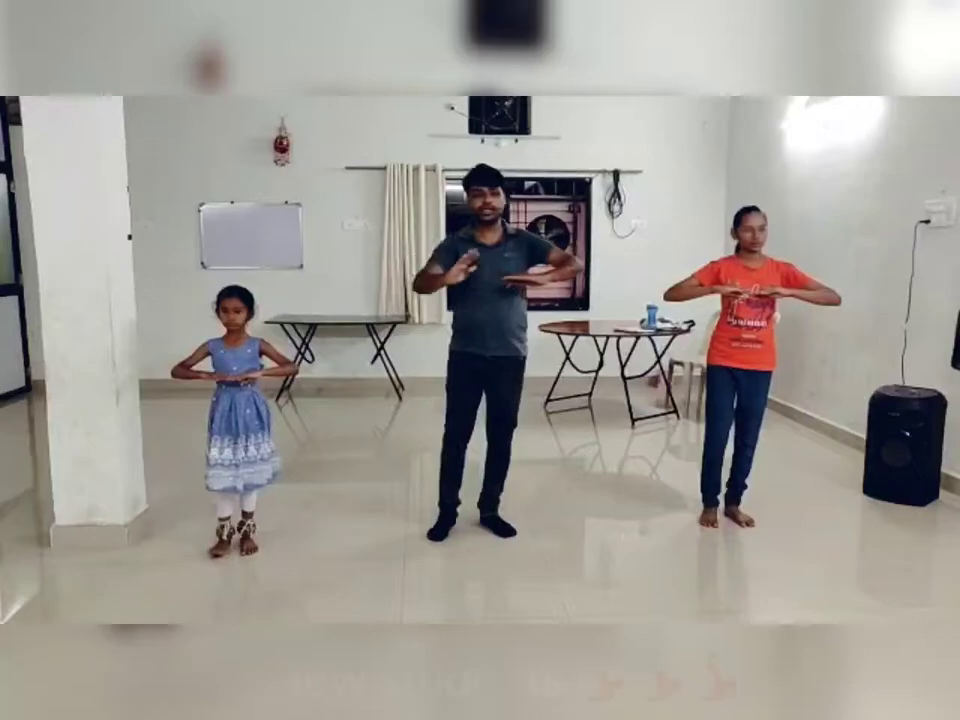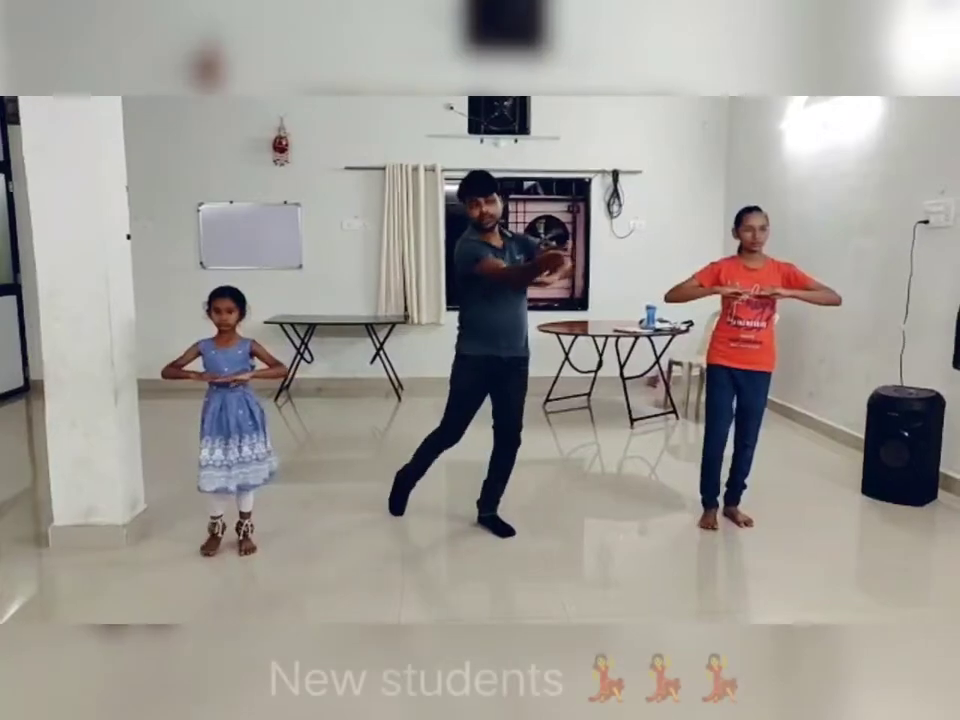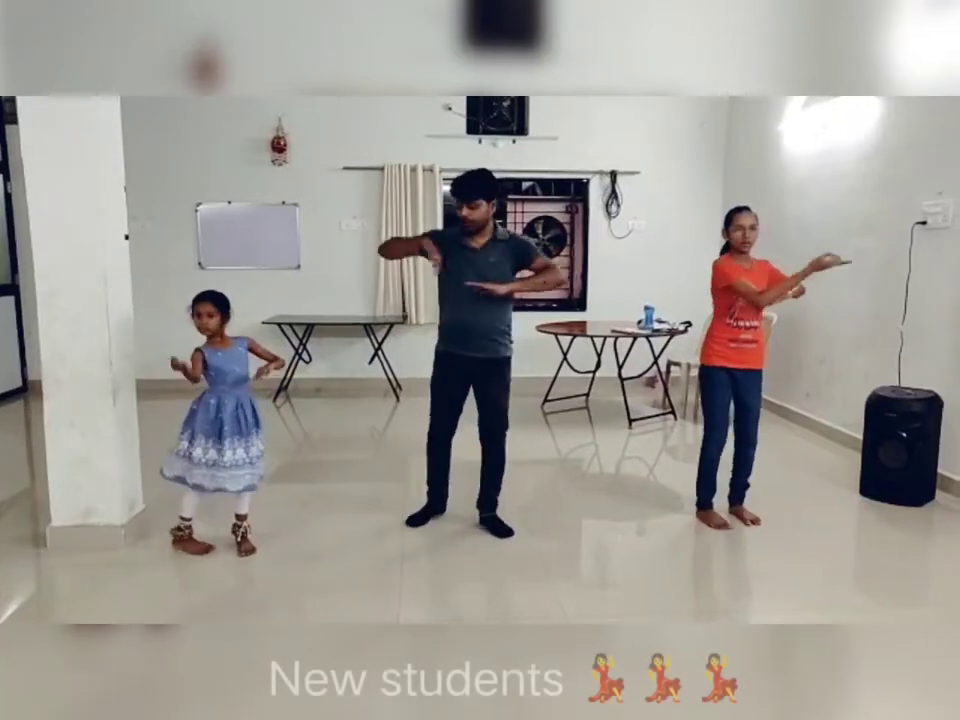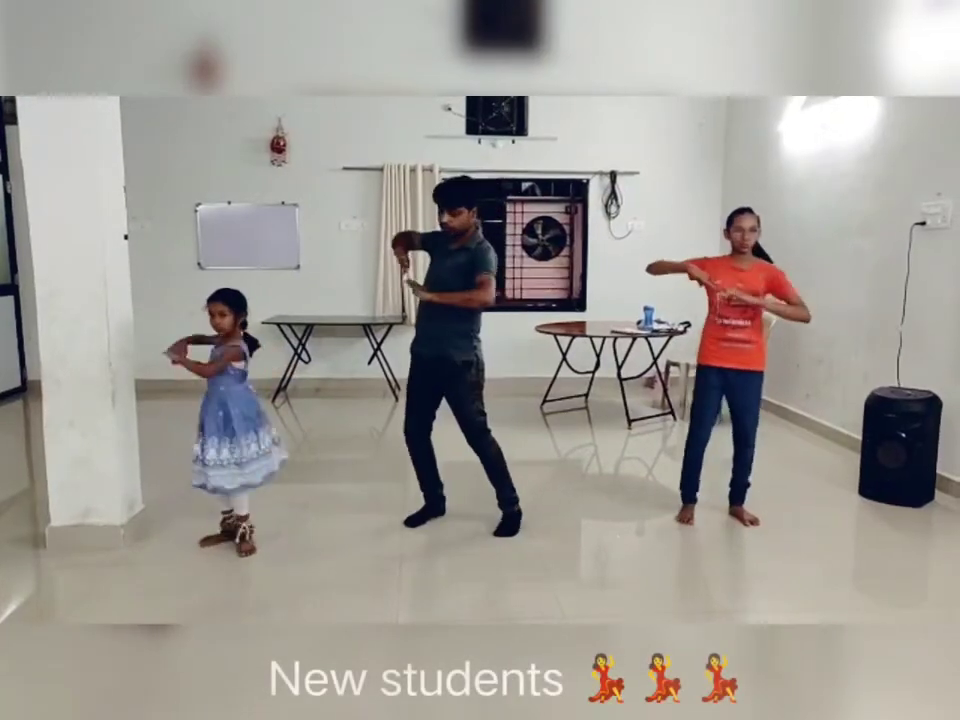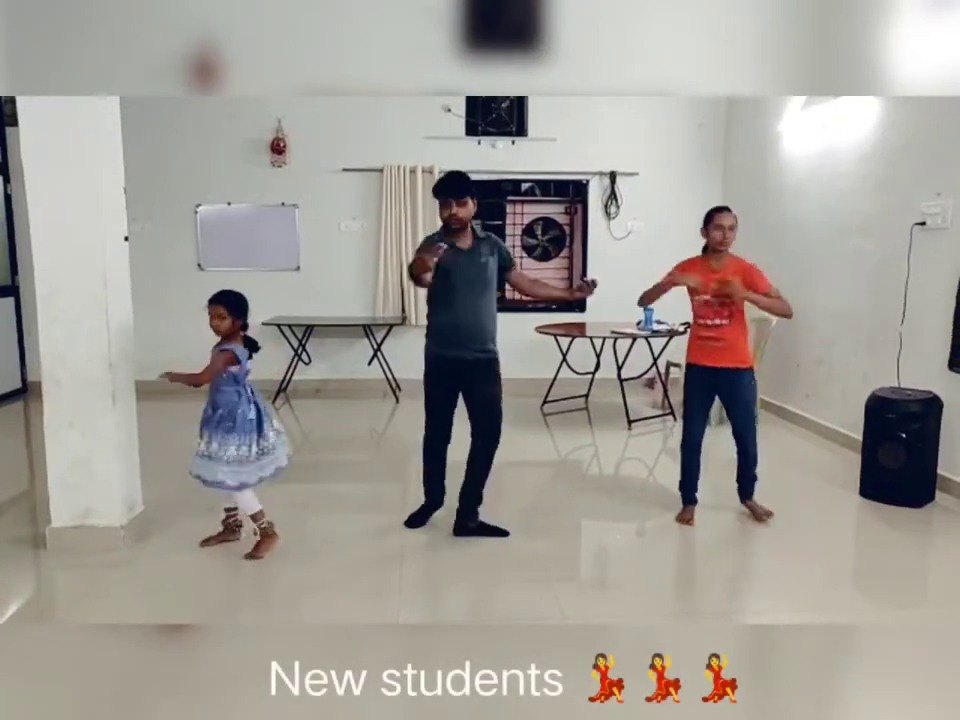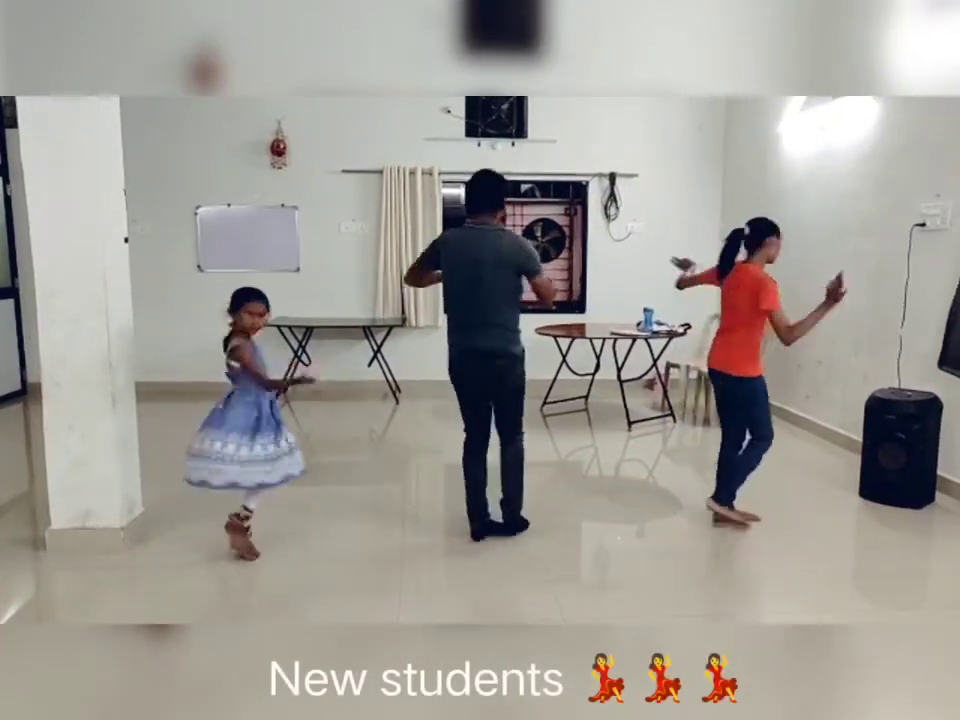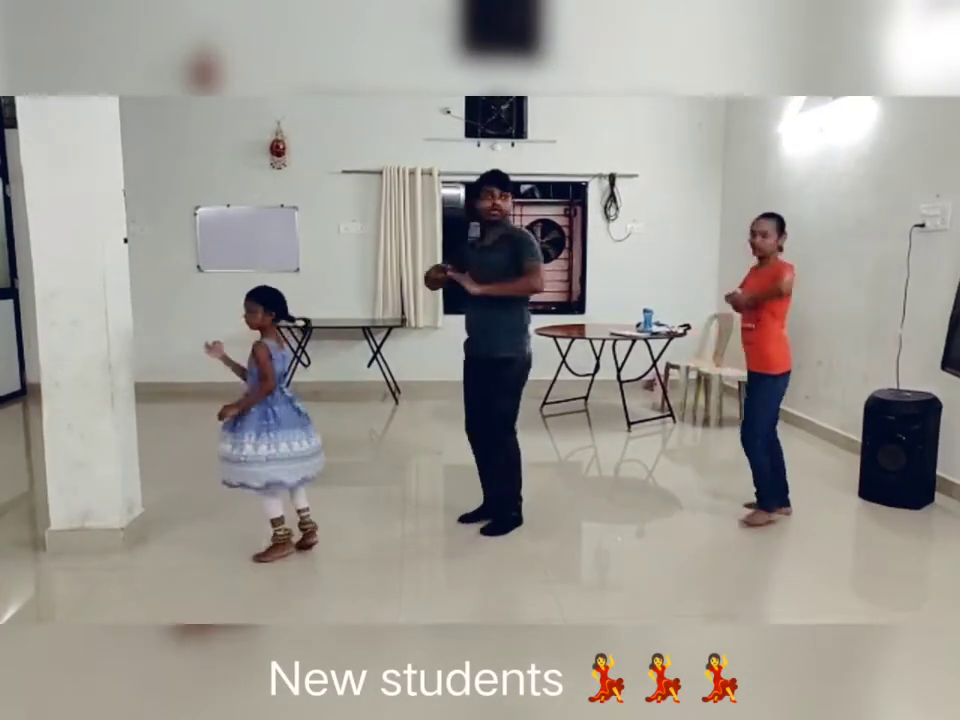
dt=0.3s
person 1, frame 1
left shoulder: (524, 241)
right shoulder: (455, 245)
left elbow: (574, 263)
right elbow: (420, 283)
left wrist: (542, 277)
right wrist: (447, 278)
left hip: (509, 356)
right hip: (465, 354)
left knee: (501, 435)
right knee: (456, 433)
left ankle: (490, 510)
right ankle: (447, 510)
person 1, frame 2
left shoulder: (518, 241)
right shoulder: (468, 247)
left elbow: (559, 261)
right elbow: (506, 275)
left wrist: (553, 274)
right wrist: (540, 264)
left hip: (515, 358)
right hip: (474, 357)
left knee: (508, 437)
right knee: (450, 429)
left ankle: (488, 509)
right ankle: (407, 478)
person 1, frame 3
left shoulder: (513, 244)
right shoulder: (444, 239)
left elbow: (555, 275)
right elbow: (388, 249)
left wrist: (509, 286)
right wrist: (421, 245)
left hip: (494, 358)
right hip: (450, 355)
left knee: (494, 435)
right knee: (440, 432)
left ankle: (488, 510)
right ankle: (435, 501)
person 1, frame 4
left shoulder: (481, 251)
right shoulder: (438, 241)
left elbow: (484, 297)
right elbow: (401, 239)
left wrist: (431, 296)
right wrist: (405, 244)
left hip: (461, 360)
right hip: (425, 355)
left knee: (477, 432)
right knee: (415, 431)
left ankle: (510, 505)
right ankle: (434, 502)
person 1, frame 5
left shoulder: (492, 245)
right shoulder: (433, 246)
left elbow: (522, 283)
right elbow: (420, 278)
left wrist: (568, 294)
right wrist: (423, 265)
left hip: (483, 358)
right hip: (442, 358)
left knee: (488, 435)
right knee: (437, 434)
left ankle: (468, 515)
right ankle: (432, 500)
person 1, frame 6
left shoulder: (448, 242)
right shoulder: (519, 246)
left elbow: (413, 278)
right elbow: (547, 296)
left hip: (463, 355)
right hip: (507, 354)
left knee: (476, 434)
right knee: (511, 433)
left ankle: (479, 518)
right ankle: (511, 514)
person 1, frame 7
left shoulder: (521, 241)
right shoulder: (472, 247)
left elbow: (535, 284)
right elbow: (433, 281)
left wrist: (481, 288)
right wrist: (442, 274)
left hip: (508, 355)
right hip: (477, 353)
left knee: (499, 430)
right knee: (476, 429)
left ankle: (510, 510)
right ankle: (493, 502)
person 2, frame 1
left shoulder: (781, 270)
right shoulder: (721, 267)
left elbow: (834, 298)
right elbow: (671, 294)
left wrist: (788, 291)
right wrist: (715, 288)
left hip: (759, 367)
right hip: (722, 364)
left knee: (747, 439)
right knee: (716, 436)
left ankle: (734, 502)
right ankle: (710, 503)
person 2, frame 2
left shoulder: (782, 271)
right shoulder: (721, 268)
left elbow: (834, 298)
right elbow: (672, 296)
left wrist: (788, 293)
right wrist: (715, 290)
left hip: (759, 367)
right hip: (722, 364)
left knee: (747, 439)
right knee: (716, 436)
left ankle: (732, 502)
right ankle: (710, 504)
person 2, frame 3
left shoulder: (765, 269)
right shoulder: (722, 267)
left elbow: (798, 291)
right elbow: (759, 299)
left wrist: (791, 289)
right wrist: (809, 270)
left hip: (751, 366)
right hip: (717, 364)
left knee: (748, 438)
right knee: (715, 436)
left ankle: (737, 501)
right ankle: (704, 505)
person 2, frame 4
left shoulder: (771, 273)
right shoulder: (710, 266)
left elbow: (803, 314)
right elbow: (653, 269)
left wrist: (752, 300)
right wrist: (685, 267)
left hip: (749, 368)
right hip: (710, 365)
left knee: (746, 438)
right knee: (698, 434)
left ankle: (737, 501)
right ankle: (689, 500)
person 2, frame 5
left shoulder: (746, 270)
right shoulder: (688, 268)
left elbow: (786, 310)
right elbow: (644, 302)
left wrist: (744, 294)
right wrist: (672, 282)
left hip: (737, 366)
right hip: (698, 365)
left knee: (746, 433)
right knee: (692, 435)
left ankle: (747, 494)
right ankle: (688, 501)
person 2, frame 6
left shoulder: (730, 271)
right shoulder: (764, 283)
left elbow: (684, 283)
right elbow: (787, 336)
left wrist: (687, 269)
right wrist: (826, 305)
left hip: (720, 366)
right hip: (744, 371)
left knee: (733, 436)
right knee: (761, 438)
left ankle: (725, 502)
right ankle: (722, 498)
person 2, frame 7
left shoulder: (782, 270)
right shoulder: (757, 272)
left elbow: (784, 288)
left wrist: (746, 299)
right wrist: (746, 303)
left hip: (770, 369)
right hip: (762, 367)
left knee: (753, 436)
right knee: (764, 433)
left ankle: (768, 505)
right ankle: (779, 499)
person 3, frame 1
left shoulder: (257, 345)
right shoulder: (212, 347)
left elbow: (292, 367)
right elbow: (176, 371)
left wrist: (260, 373)
right wrist: (206, 375)
left hip: (250, 412)
right hip: (224, 413)
left knee: (250, 472)
right knee: (223, 472)
left ankle: (246, 531)
right ankle: (224, 533)
person 3, frame 2
left shoulder: (249, 347)
right shoulder: (203, 347)
left elbow: (281, 369)
right elbow: (166, 372)
left wrist: (249, 374)
right wrist: (193, 374)
left hip: (244, 413)
right hip: (216, 414)
left knee: (246, 472)
right knee: (216, 473)
left ankle: (245, 531)
right ankle: (215, 531)
person 3, frame 3
left shoulder: (244, 344)
right shoulder: (201, 353)
left elbow: (278, 360)
right elbow: (194, 378)
left wrist: (269, 367)
right wrist: (182, 368)
left hip: (241, 415)
right hip: (212, 416)
left knee: (243, 476)
right knee: (200, 476)
left ankle: (242, 532)
right ankle: (183, 533)
person 3, frame 4
left shoulder: (236, 348)
right shoulder: (216, 342)
left elbow: (209, 370)
right elbow: (187, 340)
left wrist: (180, 358)
right wrist: (178, 347)
left hip: (235, 416)
right hip: (219, 415)
left knee: (236, 478)
right knee: (222, 475)
left ankle: (245, 533)
right ankle: (229, 527)
person 3, frame 5
left shoulder: (228, 353)
right shoulder: (228, 343)
left elbow: (201, 379)
left wrist: (175, 376)
left hip: (236, 417)
right hip: (229, 414)
left knee: (236, 480)
right knee: (225, 476)
left ankle: (266, 532)
right ankle: (232, 526)
person 3, frame 6
left shoulder: (238, 344)
right shoulder: (241, 348)
right elbow: (266, 381)
right wrist: (292, 381)
left hip: (260, 414)
right hip: (244, 416)
left knee: (253, 475)
right knee: (255, 478)
left ankle: (240, 522)
right ankle: (240, 522)
person 3, frame 7
left shoulder: (261, 347)
right shoulder: (279, 343)
left elbow: (268, 384)
left wrist: (238, 407)
right wrist: (224, 358)
left hip: (263, 418)
right hip: (284, 412)
left knee: (267, 482)
right knee: (290, 477)
left ankle: (282, 540)
right ankle: (308, 529)
